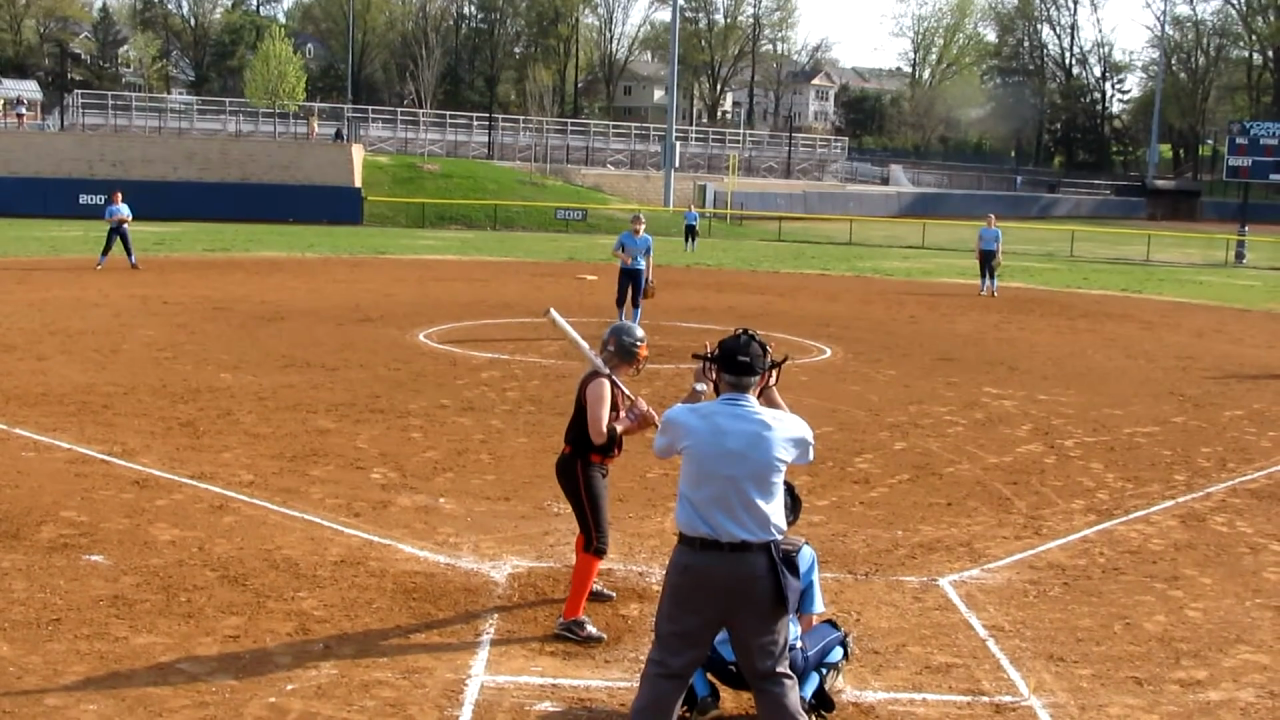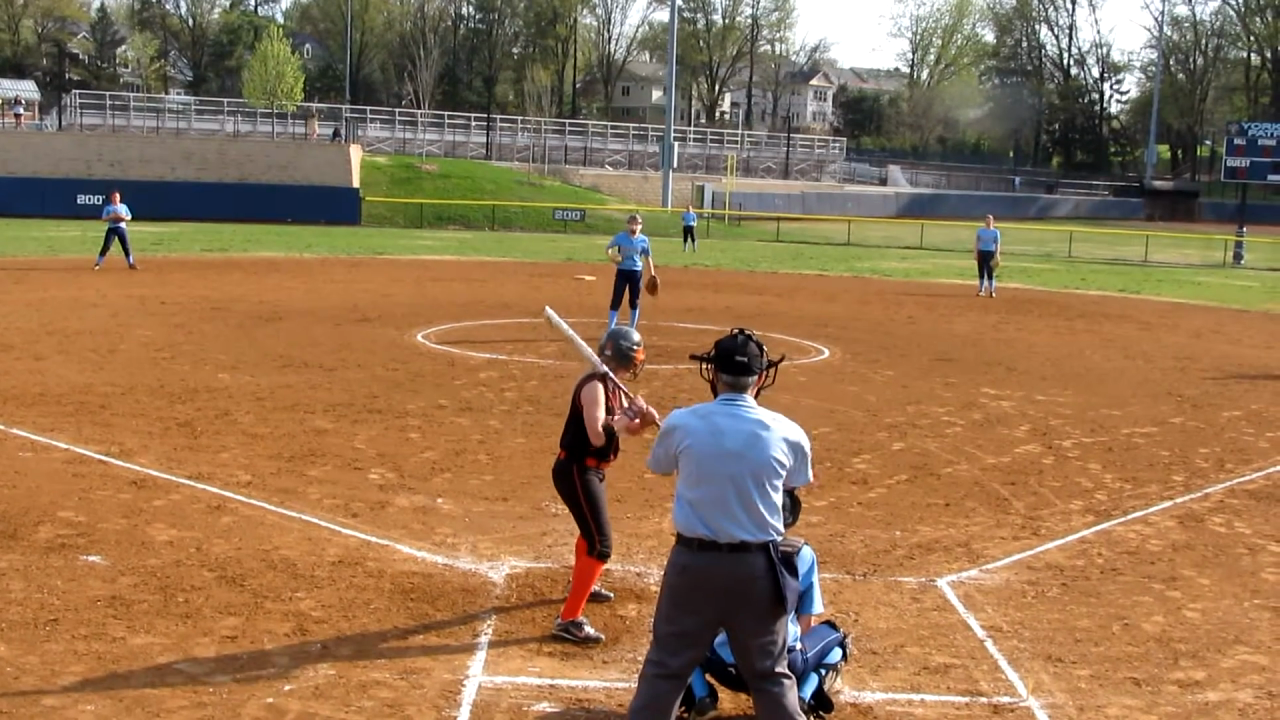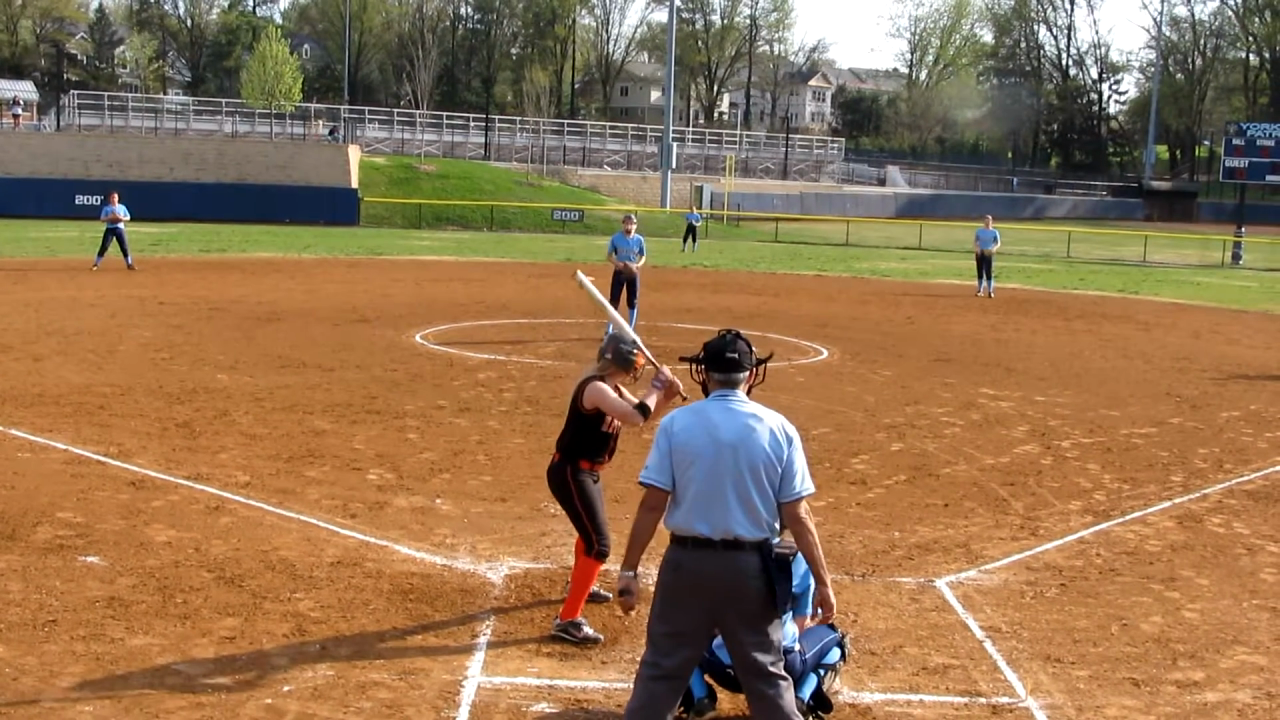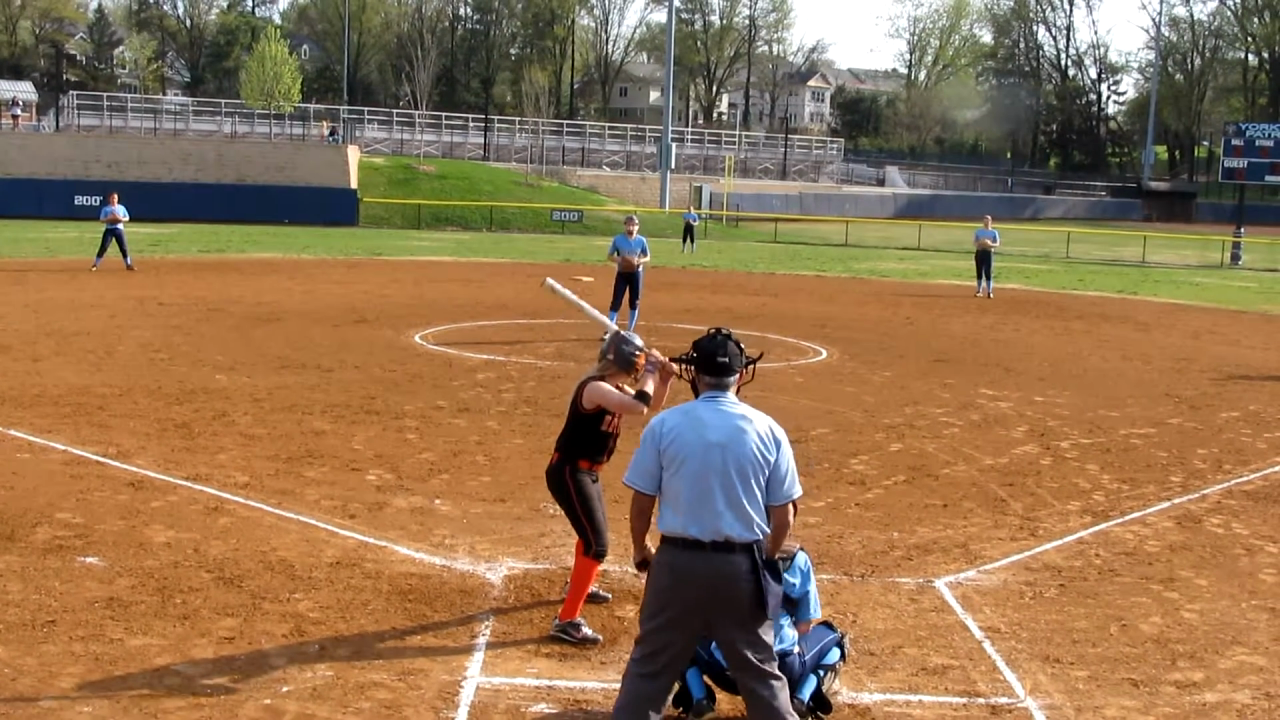
dt=0.5s
person 1, frame 1
left shoulder: (685, 420)
right shoulder: (784, 429)
left elbow: (663, 443)
left wrist: (698, 388)
right wrist: (770, 390)
left hip: (695, 561)
right hip: (759, 566)
left knee: (668, 666)
right knee: (771, 673)
person 1, frame 2
left shoulder: (682, 423)
right shoulder: (786, 433)
left elbow: (659, 468)
right elbow: (796, 486)
left hip: (693, 561)
right hip: (758, 566)
left knee: (666, 666)
right knee: (769, 673)
person 1, frame 3
left shoulder: (676, 423)
right shoulder: (778, 428)
left elbow: (652, 504)
right elbow: (797, 515)
left wrist: (629, 569)
right wrist: (822, 580)
left hip: (687, 562)
right hip: (751, 565)
left knee: (661, 669)
right knee: (765, 673)
person 1, frame 4
left shoulder: (664, 424)
right shoulder: (768, 430)
left elbow: (642, 502)
right elbow: (782, 518)
left wrist: (640, 547)
right wrist: (765, 562)
left hip: (677, 562)
right hip: (740, 565)
left knee: (649, 666)
right knee: (759, 672)
person 2, frame 1
left shoulder: (609, 381)
right shoulder: (600, 383)
left elbow: (616, 429)
right elbow: (600, 435)
left wrist: (640, 421)
right wrist: (630, 418)
left hip: (591, 466)
right hip: (580, 467)
left knee: (591, 528)
right knee: (596, 541)
left ankle: (584, 584)
right ankle: (571, 618)
person 2, frame 2
left shoulder: (612, 388)
right shoulder: (594, 387)
left elbow: (628, 429)
right elbow: (598, 438)
left wrist: (643, 418)
right wrist: (630, 413)
left hip: (590, 471)
right hip: (576, 472)
left knee: (592, 531)
right knee: (599, 545)
left ankle: (582, 585)
right ankle: (569, 619)
person 2, frame 3
left shoulder: (612, 389)
right shoulder: (596, 388)
left elbow: (642, 413)
right elbow: (636, 418)
left wrist: (665, 394)
right wrist: (657, 386)
left hip: (585, 471)
right hip: (570, 473)
left knee: (591, 531)
right knee: (598, 545)
left ankle: (580, 585)
right ankle: (568, 619)
person 2, frame 4
left shoulder: (613, 388)
right shoulder: (595, 388)
left elbow: (651, 404)
right elbow: (639, 408)
left wrist: (663, 379)
right wrist: (651, 372)
left hip: (585, 472)
right hip: (569, 473)
left knee: (594, 531)
right knee: (596, 545)
left ankle: (579, 586)
right ankle: (567, 620)
person 3, frame 1
right shoulder: (803, 553)
right elbow: (808, 622)
left hip: (729, 665)
right knee: (835, 636)
left ankle: (704, 699)
right ankle: (802, 700)
person 3, frame 2
right shoulder: (802, 553)
right elbow: (806, 623)
left hip: (726, 667)
right hip: (785, 665)
right knee: (835, 637)
left ankle: (702, 699)
right ankle: (800, 700)
person 3, frame 3
right shoulder: (798, 556)
right elbow: (800, 624)
left hip: (726, 668)
right hip: (783, 666)
right knee: (833, 637)
left ankle: (701, 700)
right ankle: (800, 702)
person 3, frame 4
right shoulder: (797, 558)
right elbow: (804, 628)
left hip: (724, 669)
right hip: (781, 667)
right knee: (833, 637)
left ankle: (698, 702)
right ankle: (800, 704)
